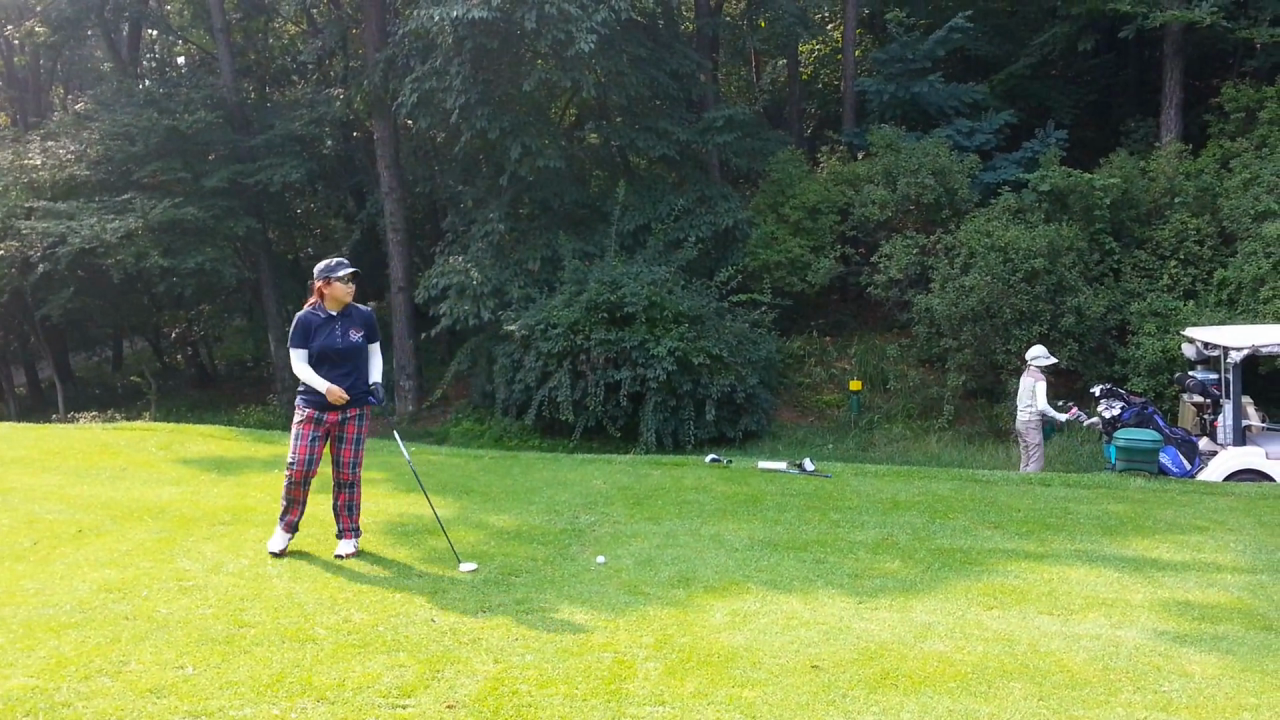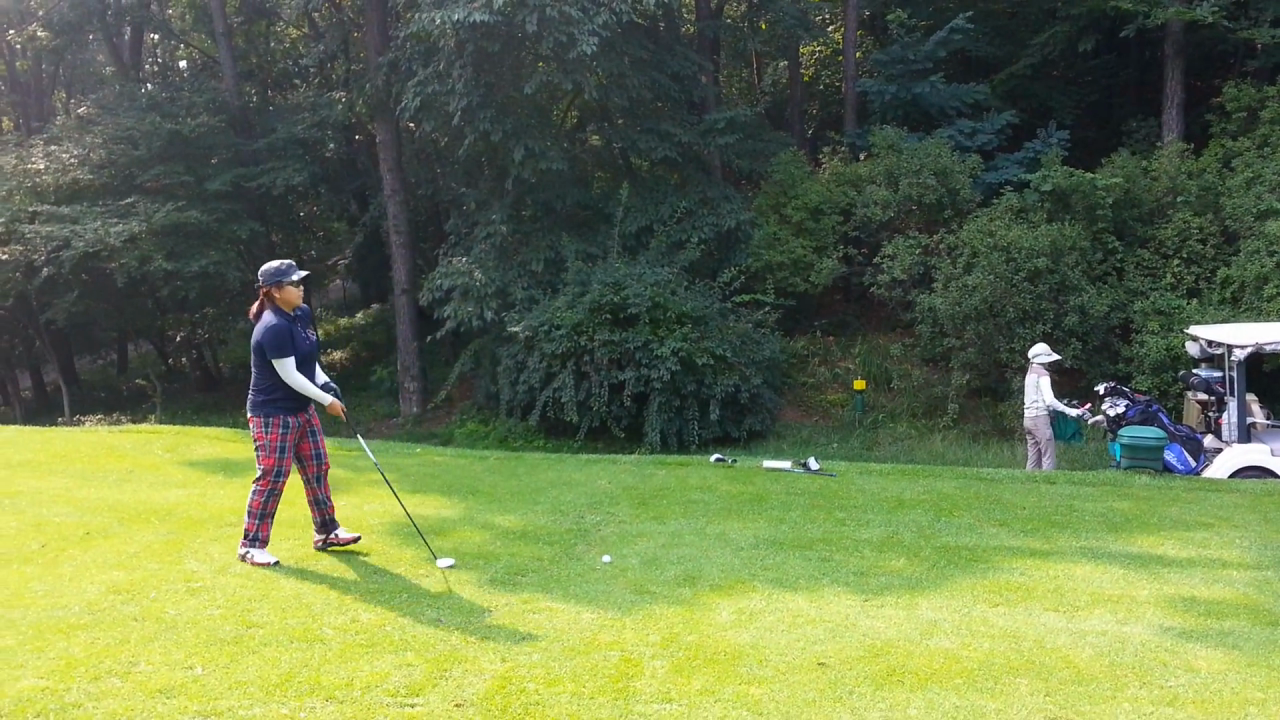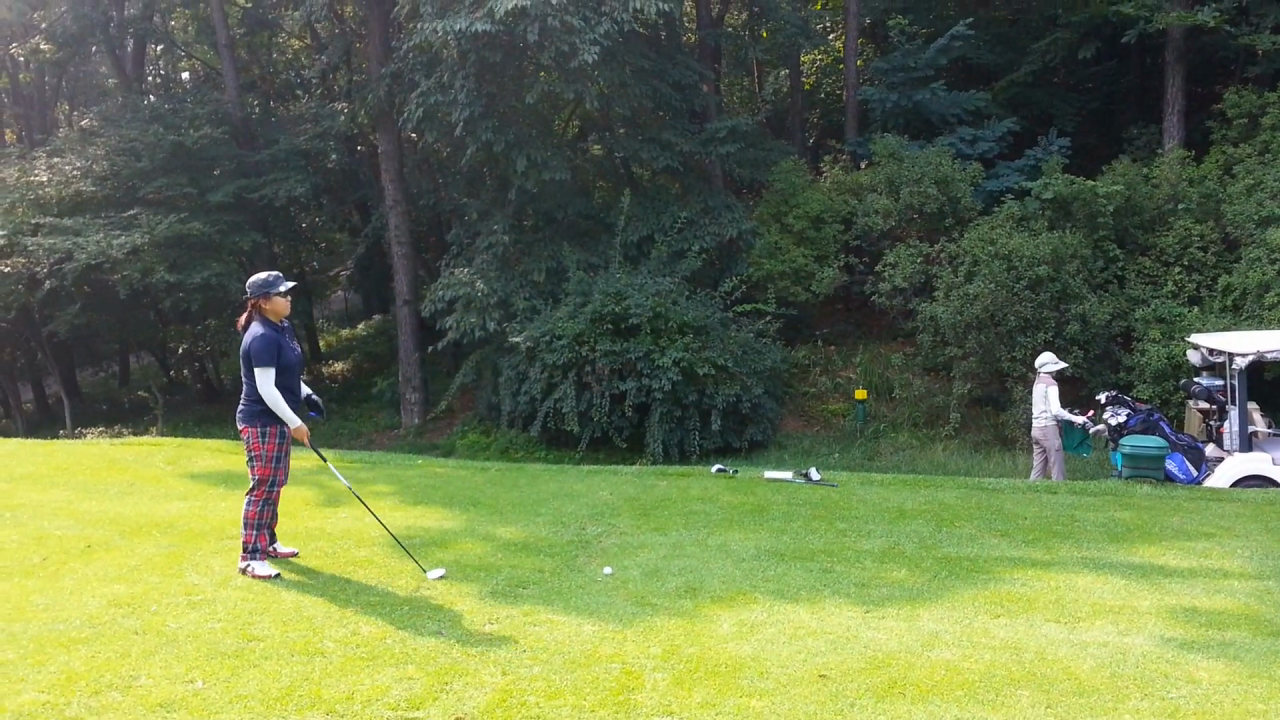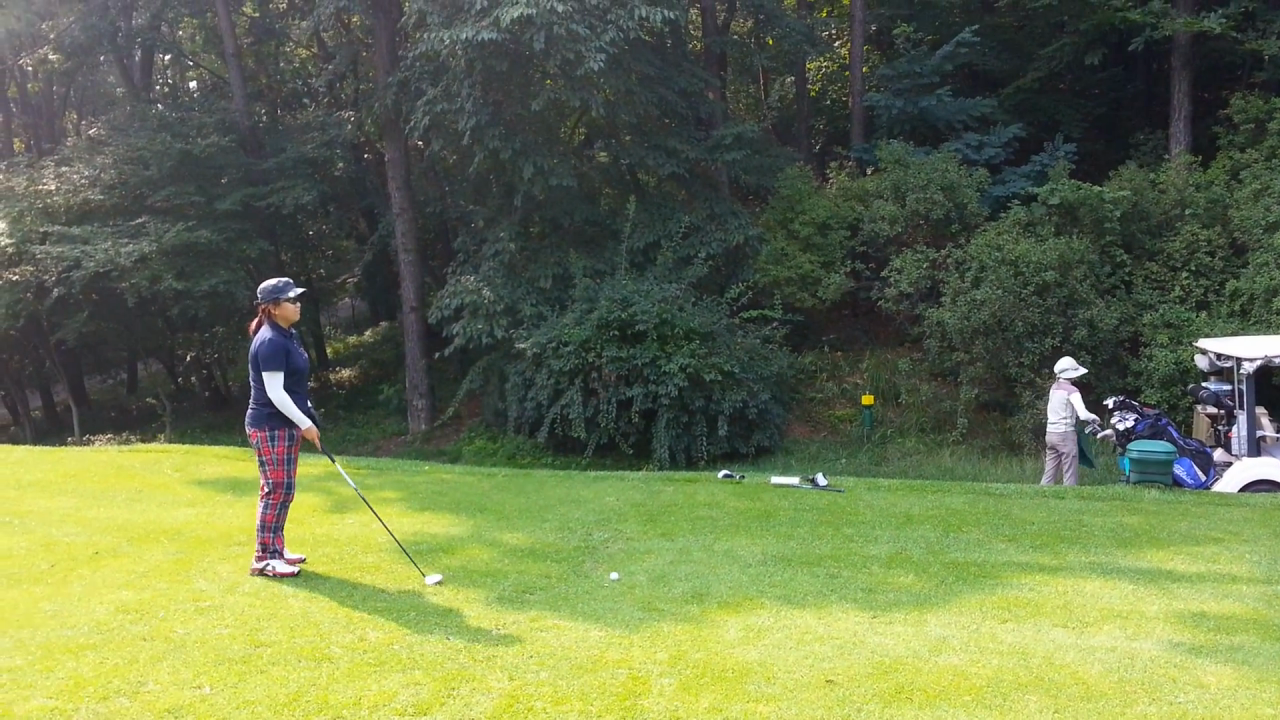
dt=0.4s
person 1, frame 1
left shoulder: (364, 316)
right shoulder: (306, 319)
left elbow: (374, 354)
right elbow: (299, 364)
left wrist: (375, 383)
right wrist: (325, 387)
left hip: (353, 409)
right hip: (312, 406)
left knee: (347, 473)
right knee: (299, 469)
left ankle: (348, 535)
right ankle: (286, 527)
person 1, frame 2
left shoulder: (302, 314)
right shoulder: (272, 327)
right elbow: (290, 376)
left wrist: (324, 381)
right wrist: (327, 400)
left hip: (301, 408)
right hip: (272, 413)
left knee: (317, 467)
right knee: (272, 478)
left ankle: (326, 531)
right ankle: (251, 545)
person 1, frame 3
left shoulder: (284, 328)
right shoulder: (261, 337)
right elbow: (266, 388)
left wrist: (306, 394)
right wrist: (295, 423)
left hip: (279, 420)
right hip: (261, 423)
left knee: (275, 484)
right knee: (264, 487)
left ankle: (266, 542)
right ankle: (251, 557)
person 1, frame 4
left shoulder: (288, 336)
right shoulder: (271, 342)
right elbow: (275, 393)
left wrist: (307, 409)
right wrist: (305, 423)
left hip: (284, 425)
right hip: (270, 426)
left knee: (278, 488)
right knee: (279, 489)
left ankle: (273, 548)
right ankle: (265, 558)
